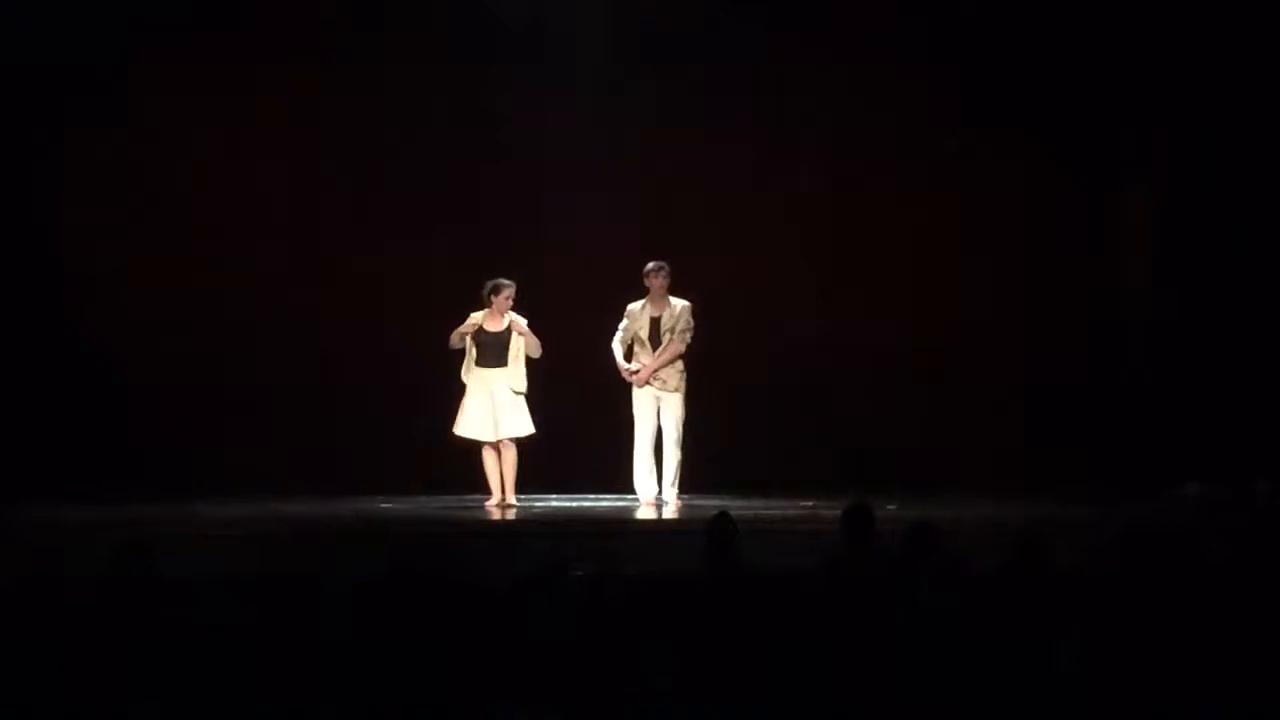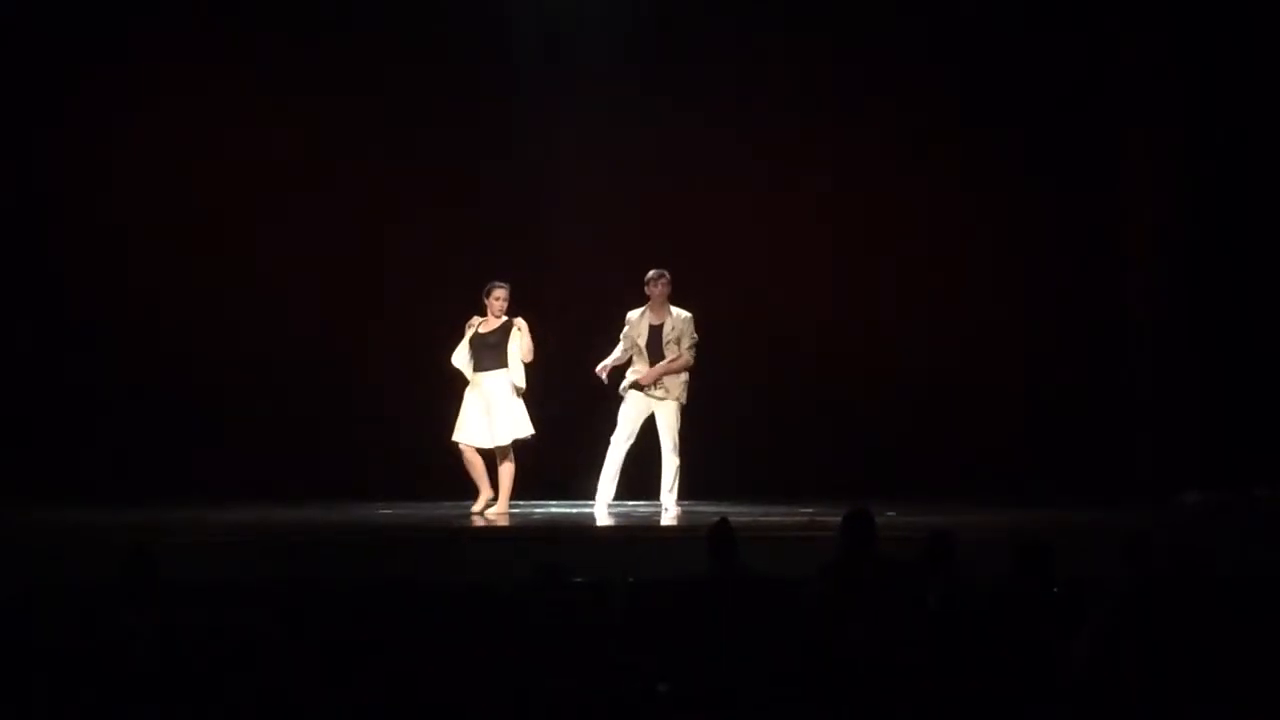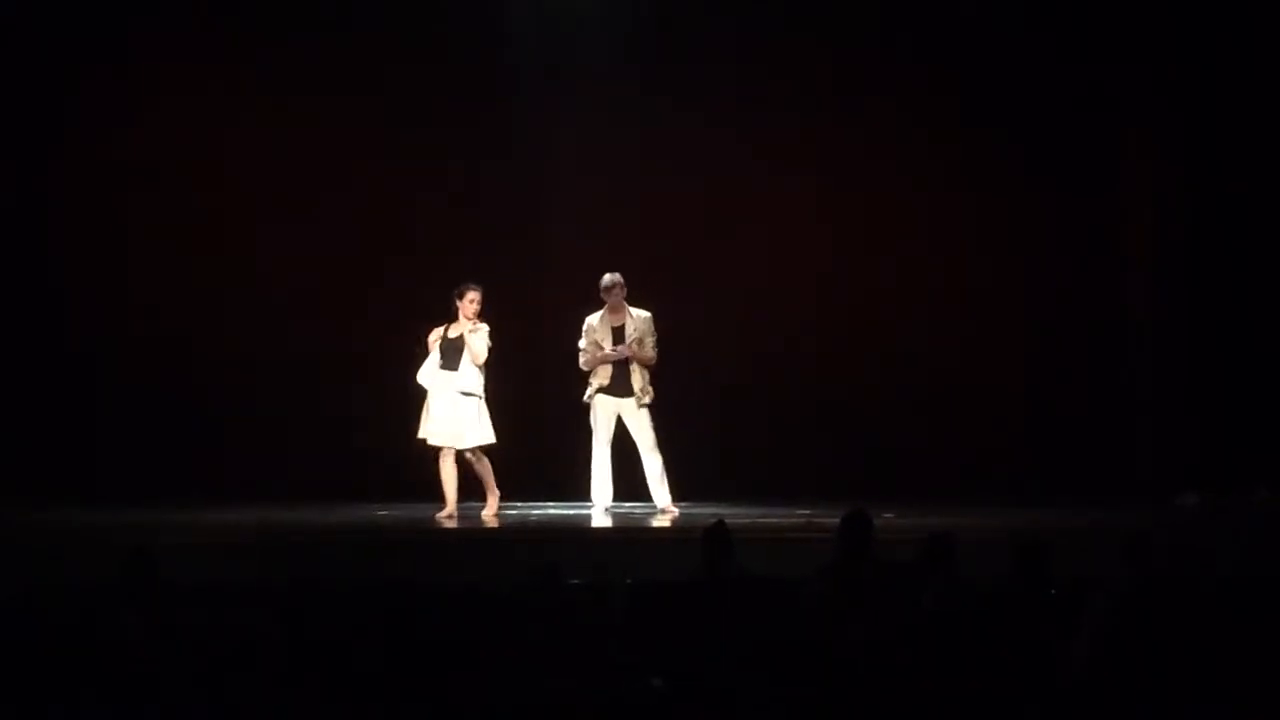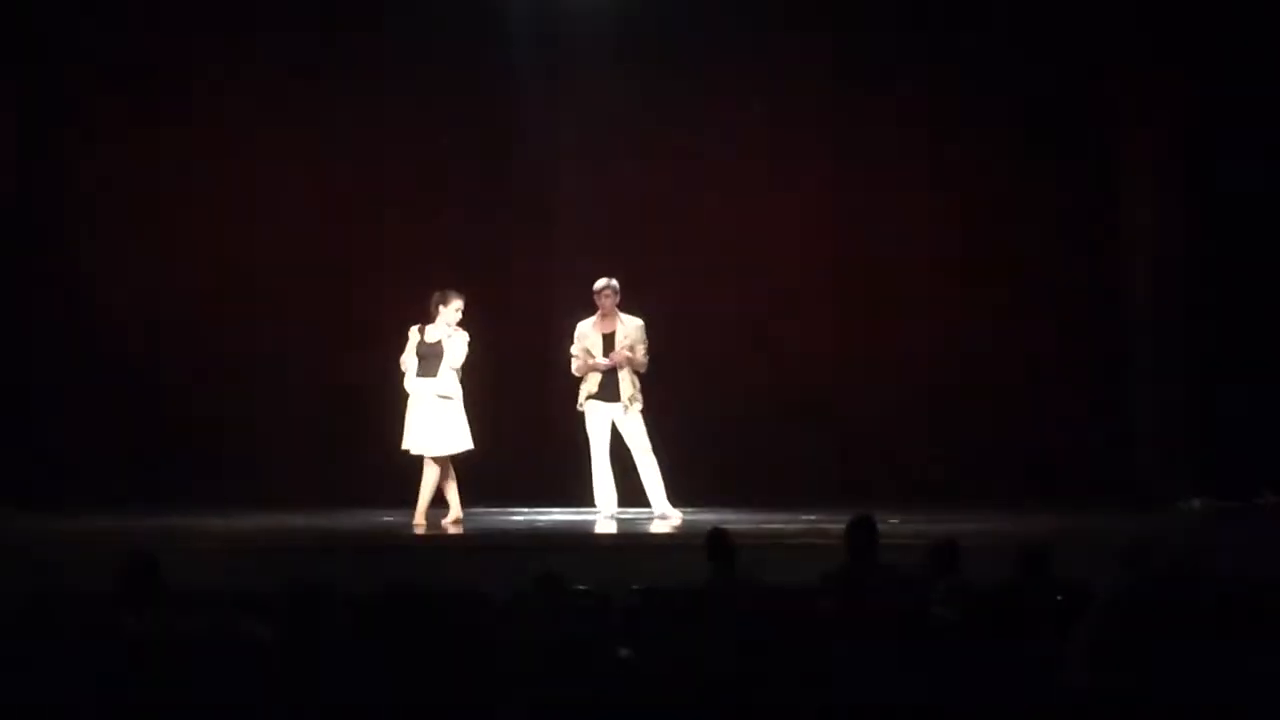
dt=0.7s
person 1, frame 1
left shoulder: (682, 308)
right shoulder: (634, 310)
left elbow: (678, 346)
right elbow: (619, 340)
left wrist: (649, 368)
right wrist: (620, 361)
left hip: (672, 380)
right hip: (643, 381)
left knee: (672, 438)
right knee: (643, 437)
left ankle: (669, 493)
right ankle: (647, 494)
person 1, frame 2
left shoulder: (683, 319)
right shoulder: (634, 318)
left elbow: (688, 359)
right elbow: (624, 348)
left wrist: (657, 371)
right wrist: (608, 362)
left hip: (668, 390)
right hip: (638, 388)
left knee: (670, 446)
right knee: (620, 440)
left ankle: (669, 501)
right ankle: (603, 498)
person 1, frame 3
left shoulder: (643, 318)
right shoulder: (592, 322)
left elbow: (652, 357)
right elbow: (584, 362)
left wrist: (635, 353)
right wrist: (603, 356)
left hip: (634, 394)
right hip: (603, 393)
left knee: (649, 445)
right knee: (601, 447)
left ankle: (663, 501)
right ankle: (601, 502)
person 1, frame 4
left shoulder: (634, 325)
right shoulder: (584, 328)
left elbow: (643, 364)
right elbow: (576, 368)
left wrist: (628, 357)
right wrist: (593, 364)
left hip: (625, 399)
right hip: (595, 399)
left knee: (643, 450)
right knee: (599, 454)
left ankle: (661, 506)
right ankle: (606, 508)
person 2, frame 1
left shoulder: (516, 322)
right shoulder: (475, 319)
left elbow: (536, 352)
right elbow: (454, 345)
left wrist: (525, 331)
right wrist: (460, 332)
left hip: (505, 384)
right hip: (479, 383)
left knee: (506, 439)
right knee: (486, 441)
left ankle: (510, 492)
right ankle: (495, 494)
person 2, frame 2
left shoulder: (512, 327)
right shoulder: (477, 326)
left elbow: (527, 356)
right elbow: (467, 357)
left wrist: (525, 328)
right wrist: (467, 330)
left hip: (501, 387)
right hip: (476, 388)
left knee: (503, 447)
right knee: (466, 446)
left ankle: (503, 502)
right ankle: (485, 490)
person 2, frame 3
left shoulder: (480, 329)
right shoulder: (444, 330)
left elbow: (479, 359)
left wrist: (467, 333)
right wrist: (431, 343)
left hip: (465, 392)
right hip: (441, 391)
left knee: (471, 451)
right knee: (445, 451)
left ankle: (492, 494)
right ankle: (451, 504)
person 2, frame 4
left shoulder: (458, 336)
right shoulder: (418, 331)
left elbow: (455, 362)
right elbow: (405, 365)
left wrist: (445, 336)
right wrist: (413, 342)
left hip: (443, 398)
right hip: (419, 397)
left knee: (433, 458)
right knee: (440, 459)
left ankle: (419, 513)
right ankle: (455, 508)
